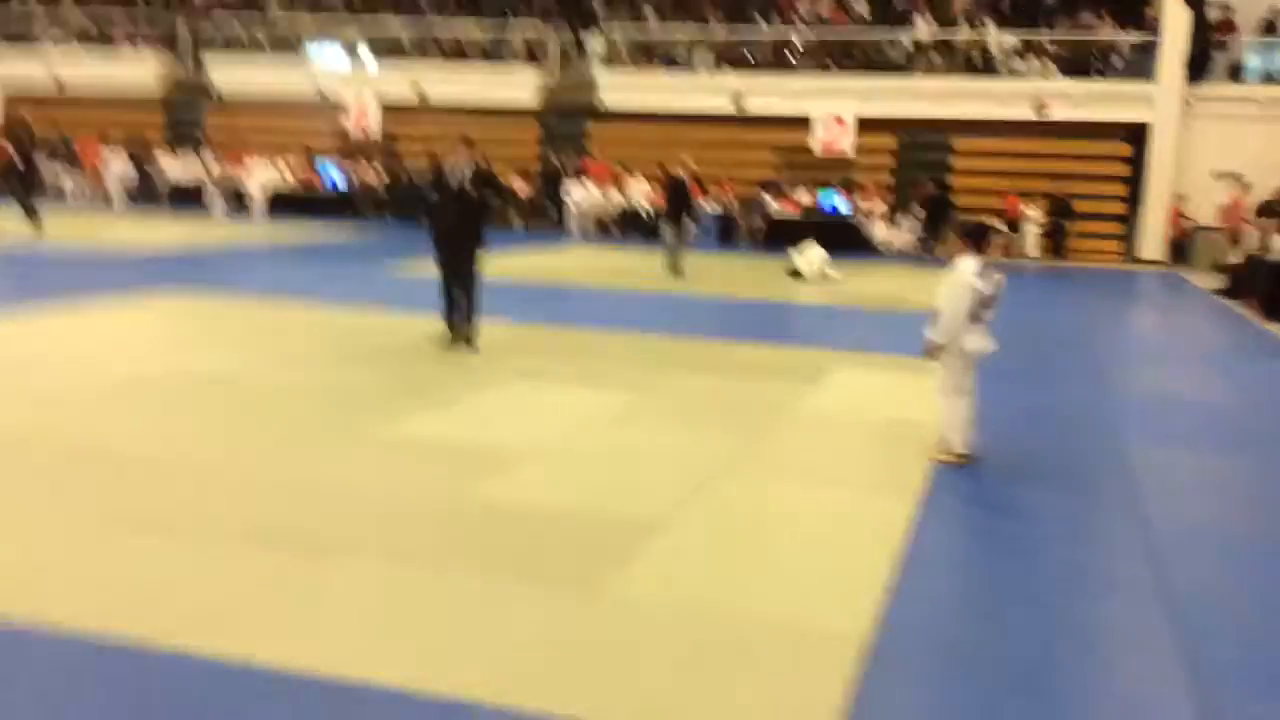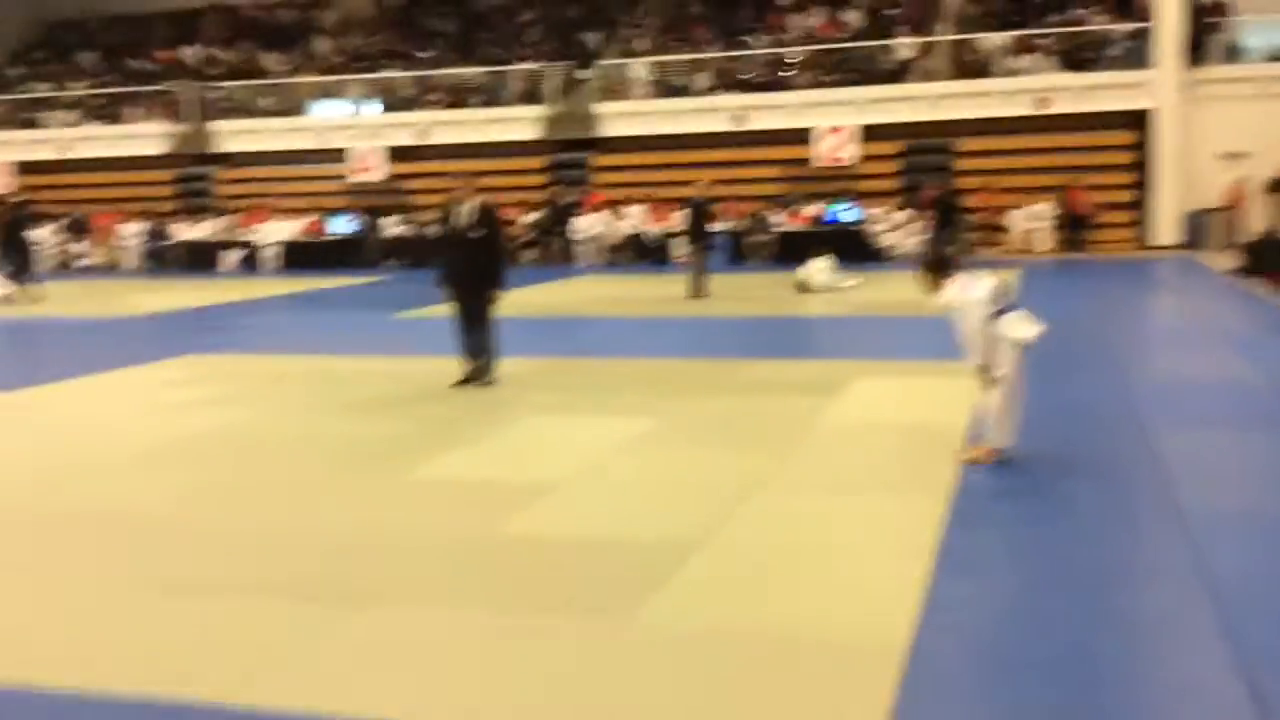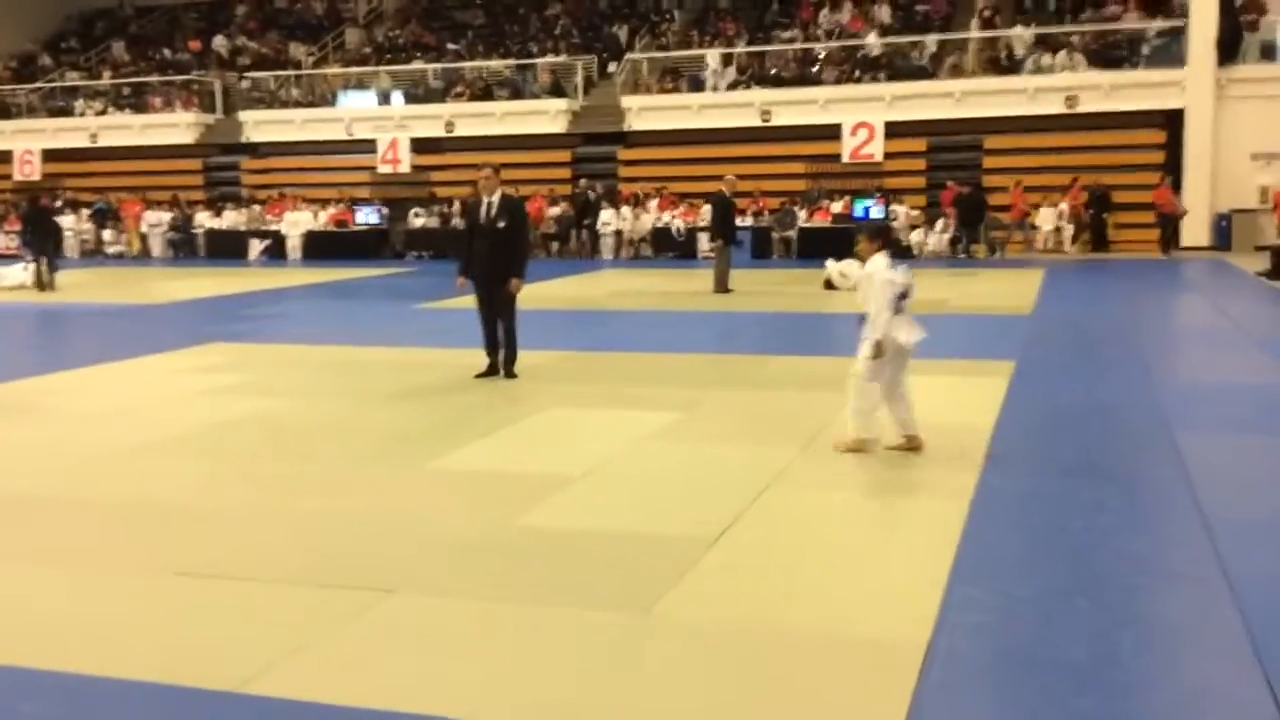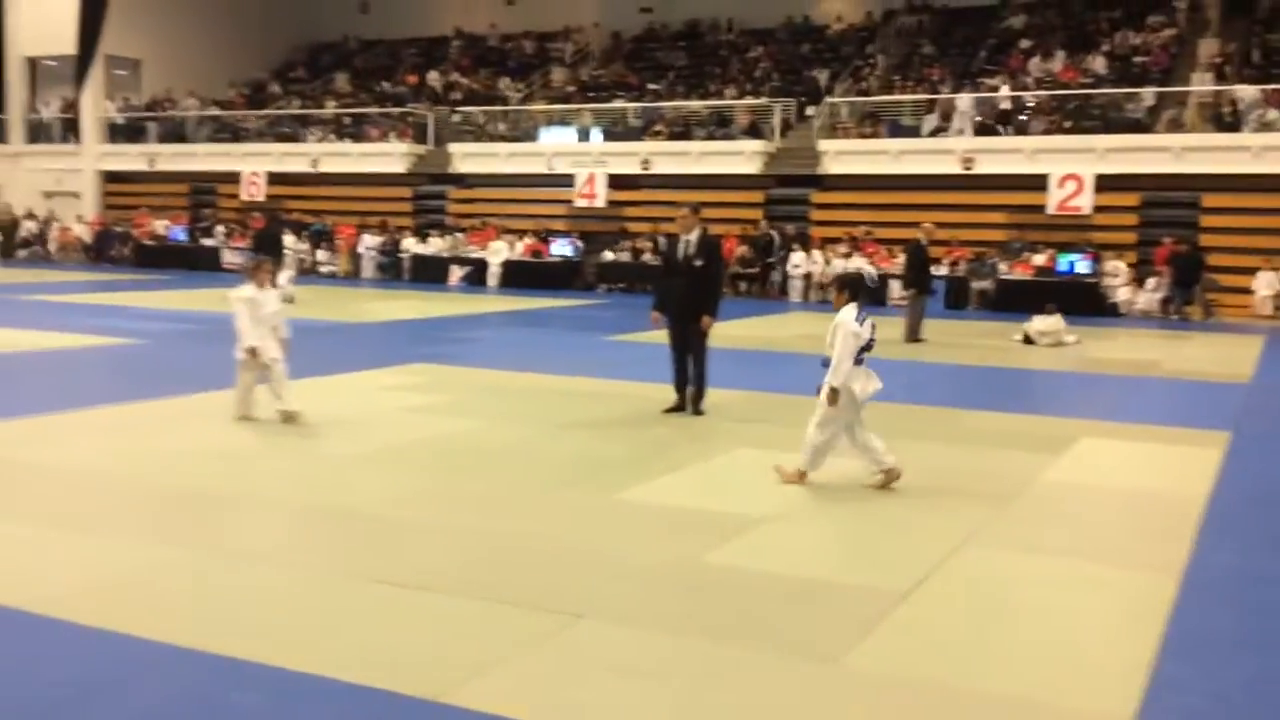
dt=1s
person 1, frame 1
left shoulder: (964, 271)
right shoulder: (984, 271)
left elbow: (954, 310)
left wrist: (936, 340)
left hip: (956, 339)
right hip: (969, 336)
left knee: (954, 392)
right knee: (962, 391)
left ankle: (959, 449)
right ankle: (961, 442)
person 1, frame 2
left shoulder: (956, 294)
right shoulder: (969, 281)
left elbow: (972, 329)
left wrist: (980, 364)
left hip: (1004, 335)
right hip: (1008, 329)
left knee: (999, 391)
right knee: (1004, 390)
left ankle: (994, 446)
right ankle: (996, 443)
person 1, frame 3
left shoulder: (876, 269)
right shoulder: (890, 266)
left elbow: (880, 308)
left wrist: (877, 340)
left hip: (885, 335)
right hip: (897, 332)
left knee: (864, 382)
right knee: (893, 386)
left ankle: (860, 437)
right ankle: (911, 436)
person 1, frame 4
left shoulder: (846, 320)
right shoulder: (860, 316)
left elbow: (842, 357)
left wrist: (834, 386)
left hip: (845, 383)
right hip: (857, 381)
left knee: (821, 426)
right knee: (855, 429)
left ankle: (802, 472)
right ankle: (888, 467)
person 2, frame 1
left shoulder: (482, 173)
right shoulder: (444, 171)
left elbow: (500, 191)
left hip: (466, 238)
right hip: (445, 236)
left knee: (465, 283)
right knee: (449, 283)
left ankle: (465, 330)
right ankle: (454, 329)
person 2, frame 2
left shoulder: (487, 214)
right shoulder: (450, 215)
left elbow: (496, 249)
right elbow: (447, 249)
left wrist: (495, 283)
right wrist: (445, 279)
left hip: (481, 281)
right hip: (458, 280)
left knee: (481, 324)
right knee: (465, 326)
left ankle: (484, 371)
right ankle: (472, 370)
person 2, frame 3
left shoulder: (513, 205)
right shoulder: (473, 207)
left elbow: (522, 242)
right elbow: (468, 242)
left wrist: (518, 274)
right wrist: (463, 272)
left hip: (505, 274)
right hip: (481, 273)
left knee: (506, 320)
right knee: (487, 320)
left ankle: (508, 365)
right ankle: (493, 363)
person 2, frame 4
left shoulder: (711, 245)
right shoulder: (670, 244)
left elbow: (716, 281)
right elbow: (663, 277)
left wrist: (710, 313)
right wrist: (658, 307)
left hip: (698, 311)
right hip: (675, 309)
left knee: (697, 357)
right knee: (678, 356)
left ankle: (696, 400)
right ankle: (681, 398)
